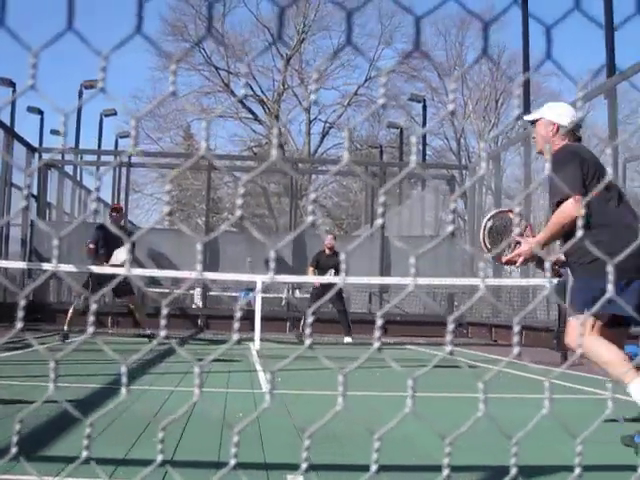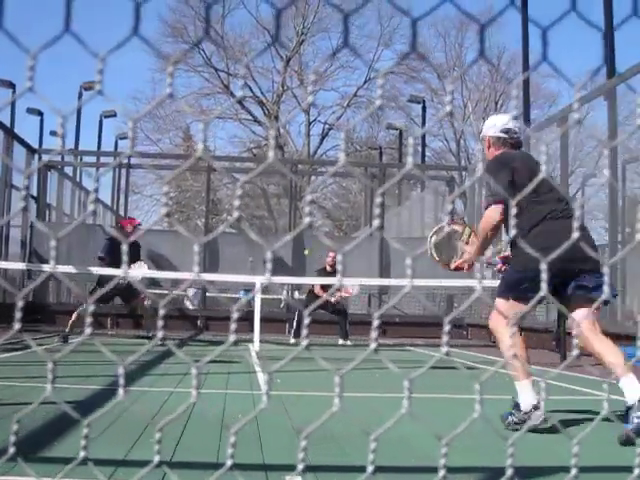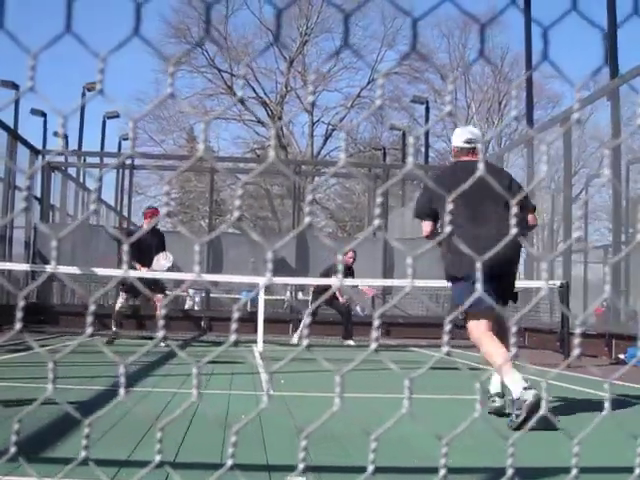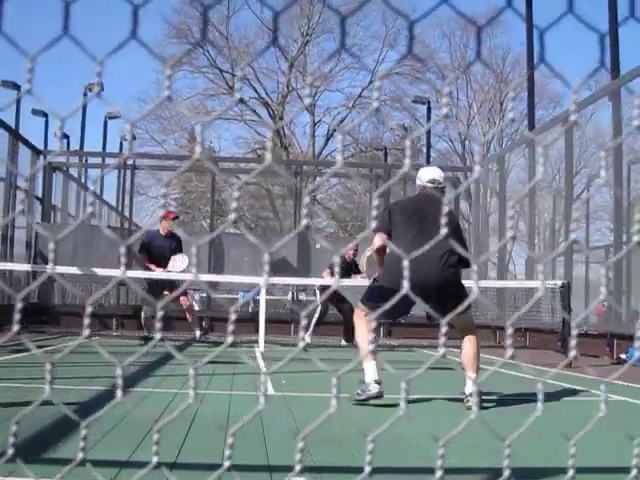
dt=0.2s
person 1, frame 1
left shoulder: (565, 156)
right shoulder: (581, 160)
left elbow: (574, 208)
left wrist: (536, 243)
right wrist: (565, 259)
left hip: (604, 254)
left knee: (579, 337)
right knee: (608, 343)
person 1, frame 2
left shoulder: (495, 165)
right shoulder: (529, 165)
left elbow: (495, 213)
left wrist: (475, 251)
right wrist: (515, 258)
left hip: (540, 252)
right hip: (580, 250)
left knee: (500, 319)
right knee: (589, 335)
left ankle: (529, 405)
person 1, frame 3
left shoulder: (437, 179)
right shoulder: (502, 176)
left elbow: (428, 231)
right elbow: (530, 219)
left hip: (465, 261)
right hip: (503, 257)
left knee: (481, 333)
right knee: (492, 320)
left ankle: (522, 392)
right ankle: (497, 390)
person 1, frame 4
left shoulder: (402, 205)
right shoulder: (453, 217)
left elbow: (378, 245)
right elbow: (463, 262)
left wrist: (382, 263)
left hip: (400, 272)
right hip: (442, 275)
left knee: (362, 316)
right knee: (467, 329)
left ankle: (372, 381)
right ankle: (471, 392)
person 2, frame 1
left shoulder: (127, 234)
right shoulder: (101, 229)
left elbow: (130, 254)
right elbow: (89, 249)
right wrist: (100, 263)
left hip: (117, 274)
right hip: (100, 272)
left knee: (134, 302)
right knee: (83, 299)
left ankle: (147, 331)
right ankle: (65, 329)
person 2, frame 2
left shoulder: (136, 245)
right shoulder: (111, 242)
left elbow: (137, 265)
right elbow: (101, 263)
left hip: (125, 282)
right hip: (107, 281)
left knee: (144, 304)
right knee: (87, 306)
right ankle: (67, 332)
person 2, frame 3
left shoulder: (159, 235)
right shoulder: (133, 233)
left elbow: (162, 254)
right elbow: (127, 255)
right wrist: (140, 268)
left knee: (160, 300)
right knee: (121, 302)
left ankle: (161, 336)
right ankle: (114, 331)
person 2, frame 4
left shoulder: (176, 239)
right shoulder: (149, 236)
right elbow: (142, 257)
right wrist: (156, 268)
left knee: (186, 302)
left ankle: (197, 331)
person 3, frame 1
left shoulder: (339, 257)
right shoulder: (318, 255)
right elbow: (310, 270)
left hip: (334, 287)
right hip: (320, 286)
left knee: (341, 309)
right knee: (310, 308)
left ankle: (347, 335)
right ankle: (302, 332)
person 3, frame 2
right shoulder: (320, 272)
left elbow: (339, 290)
right elbow: (317, 290)
left wrist: (339, 294)
right wrist: (329, 298)
left hip: (328, 299)
right hip: (313, 297)
left knee: (342, 311)
right knee: (301, 313)
left ankle: (343, 338)
right ankle: (294, 336)
person 3, frame 3
left shoulder: (350, 270)
right shoulder: (338, 267)
left wrist: (366, 290)
right wrist: (339, 297)
left hip: (330, 293)
right hip: (320, 290)
left knee: (346, 310)
right knee: (312, 312)
left ankle: (347, 338)
right ankle: (298, 335)
person 3, frame 4
left shoulder: (353, 263)
right shoulder: (340, 261)
left elbow: (357, 275)
right elbow: (326, 274)
left hip: (336, 291)
right hip: (325, 289)
left knee: (349, 310)
right knee: (323, 308)
left ankle: (347, 339)
right ankle: (309, 333)
